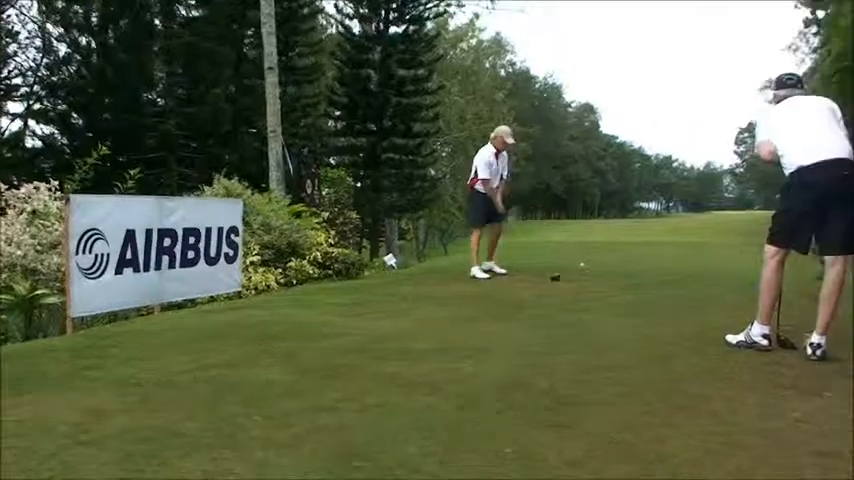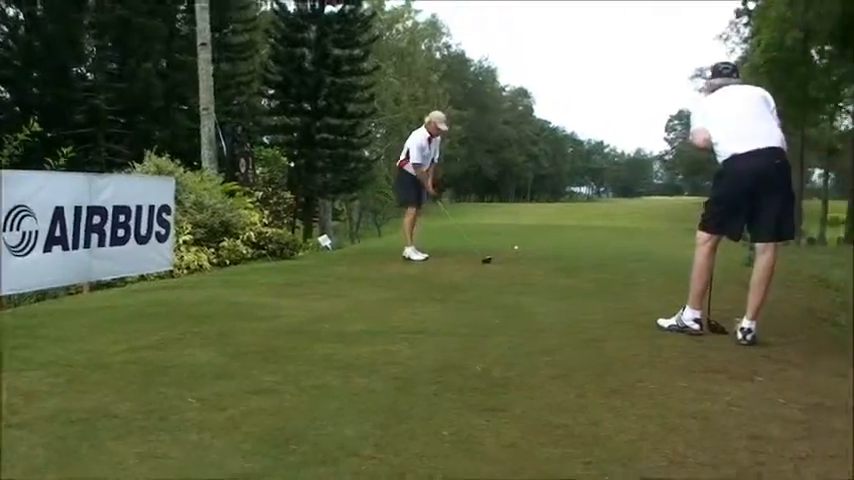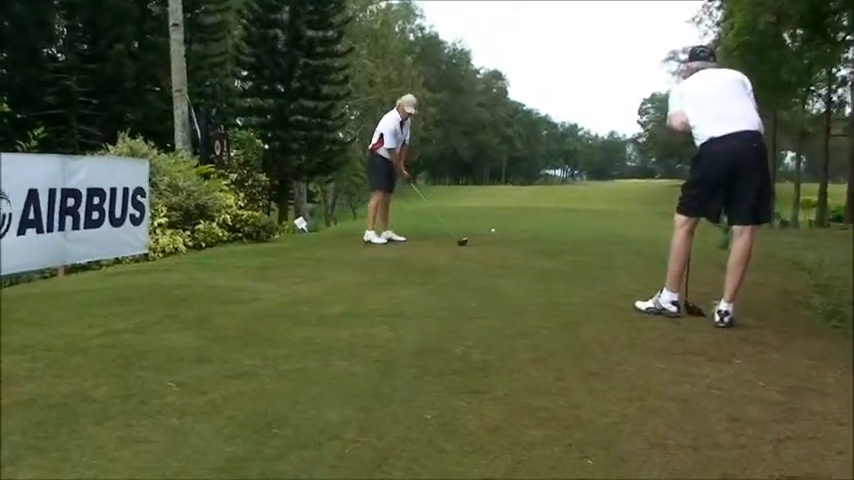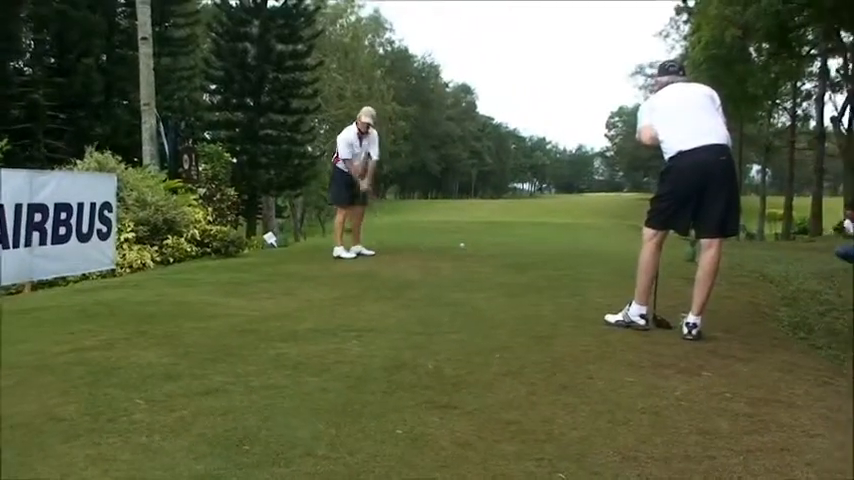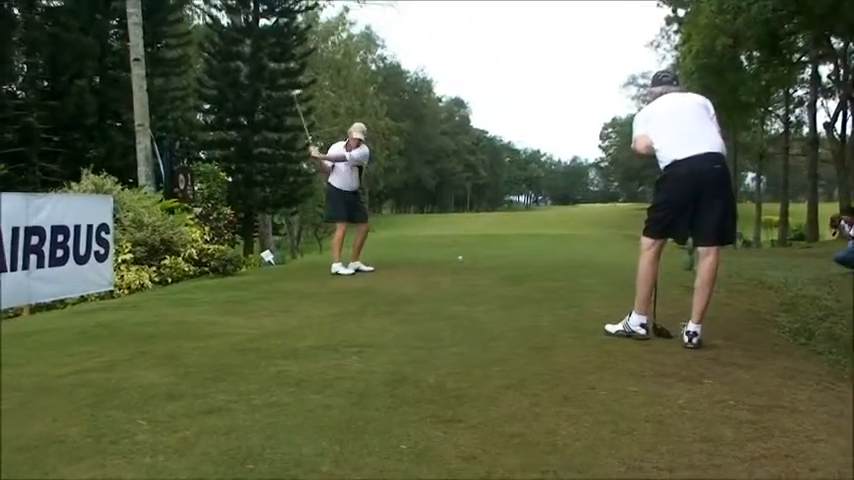
dt=0.3s
person 1, frame 1
left shoulder: (771, 115)
right shoulder: (827, 103)
left elbow: (766, 153)
left hip: (805, 177)
left knee: (775, 252)
left ankle: (761, 332)
right ankle: (817, 341)
person 1, frame 2
left shoulder: (705, 103)
right shoulder: (760, 93)
left elbow: (701, 140)
right elbow: (778, 129)
left hip: (737, 165)
right hip: (775, 161)
left knee: (706, 238)
right knee: (767, 246)
left ankle: (691, 316)
right ankle: (748, 326)
person 1, frame 3
left shoulder: (682, 87)
right shoulder: (737, 77)
left elbow: (678, 123)
right elbow: (755, 114)
left hip: (715, 148)
right hip: (752, 144)
left knee: (684, 221)
right knee: (744, 229)
left ankle: (669, 299)
right ankle: (725, 309)
person 1, frame 4
left shoulder: (652, 102)
right shoulder: (706, 91)
left elbow: (647, 137)
right elbow: (724, 128)
left hip: (683, 162)
right hip: (720, 157)
left knee: (652, 234)
right knee: (712, 242)
left ankle: (638, 312)
right ankle: (693, 321)
person 1, frame 5
left shoulder: (646, 112)
right shoulder: (700, 100)
left elbow: (643, 147)
right elbow: (718, 137)
left hip: (679, 170)
right hip: (715, 166)
left knee: (650, 243)
right knee: (709, 250)
left ankle: (638, 321)
right ankle: (693, 330)
person 2, frame 1
left shoulder: (503, 155)
right shoulder: (484, 155)
left elbow: (503, 178)
right elbow: (485, 183)
left wrist: (499, 198)
right wrist: (497, 203)
left hip: (491, 196)
right hip: (478, 195)
left knee: (497, 229)
right knee: (478, 231)
left ankle: (489, 262)
right ankle: (475, 267)
person 2, frame 2
left shoulder: (436, 139)
right shoulder: (416, 139)
left elbow: (433, 162)
right elbow: (416, 167)
left wrist: (430, 182)
right wrist: (427, 186)
left hip: (418, 178)
right hip: (406, 176)
left knee: (415, 213)
right knee: (411, 211)
left ankle: (411, 247)
right ankle: (409, 248)
person 2, frame 3
left shoulder: (406, 121)
right shoulder: (389, 123)
left elbow: (405, 144)
right elbow: (391, 150)
left wrist: (401, 166)
right wrist: (401, 170)
left hip: (390, 162)
right hip: (378, 160)
left knee: (386, 197)
right knee: (377, 195)
left ankle: (386, 232)
right ankle: (369, 232)
person 2, frame 4
left shoulder: (373, 135)
right shoulder: (346, 135)
left elbow: (373, 159)
right elbow: (347, 162)
left wrist: (367, 180)
right wrist: (359, 182)
left hip: (358, 176)
right hip: (341, 174)
left knee: (359, 211)
right knee: (343, 210)
left ankle: (356, 246)
right ankle: (338, 248)
person 2, frame 5
left shoulder: (364, 151)
right shoulder: (336, 147)
left elbow: (344, 158)
right elbow: (327, 168)
left wrist: (320, 156)
right wrist: (318, 158)
left hip: (354, 194)
right hip: (336, 192)
left knee: (364, 227)
right knee: (341, 227)
left ankle: (355, 262)
right ankle: (336, 264)
